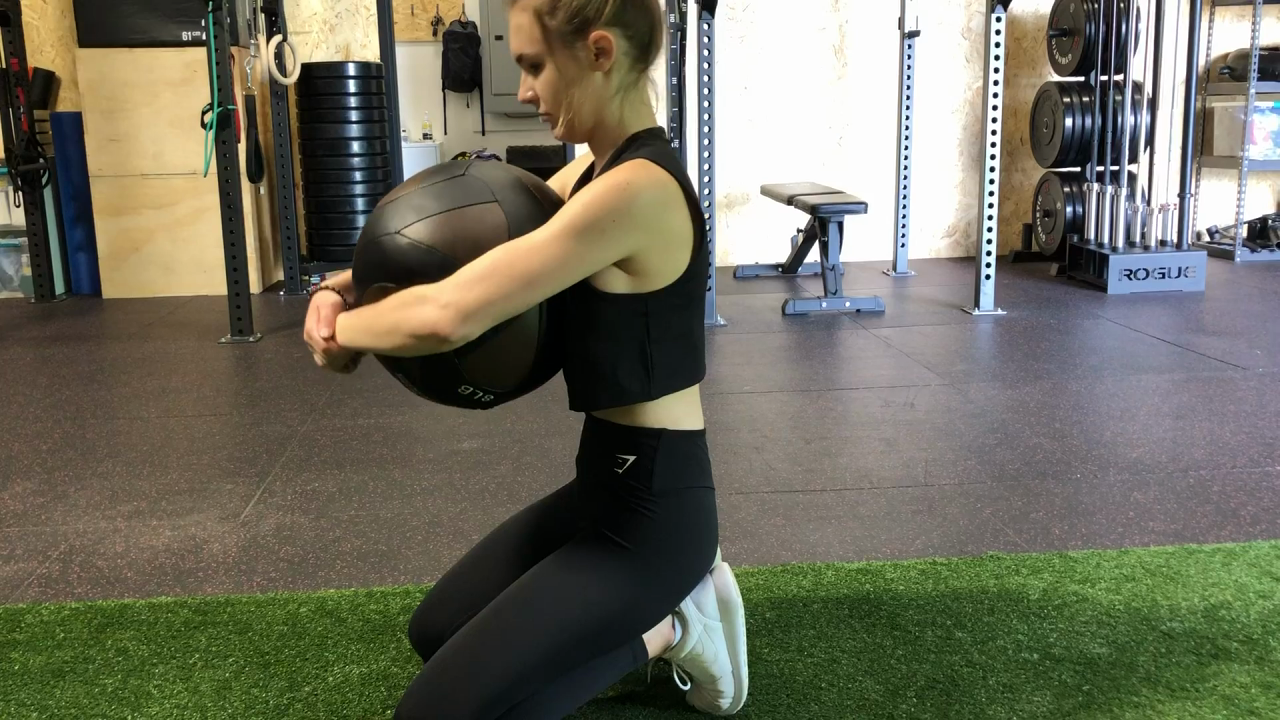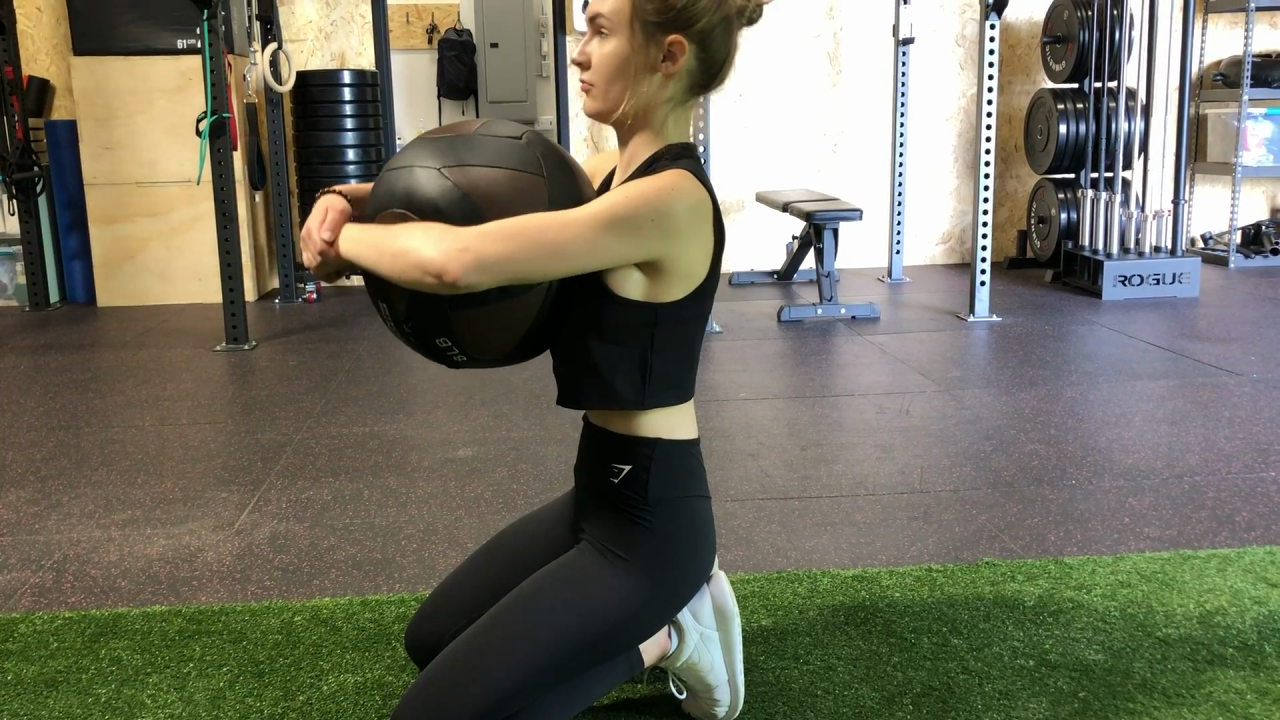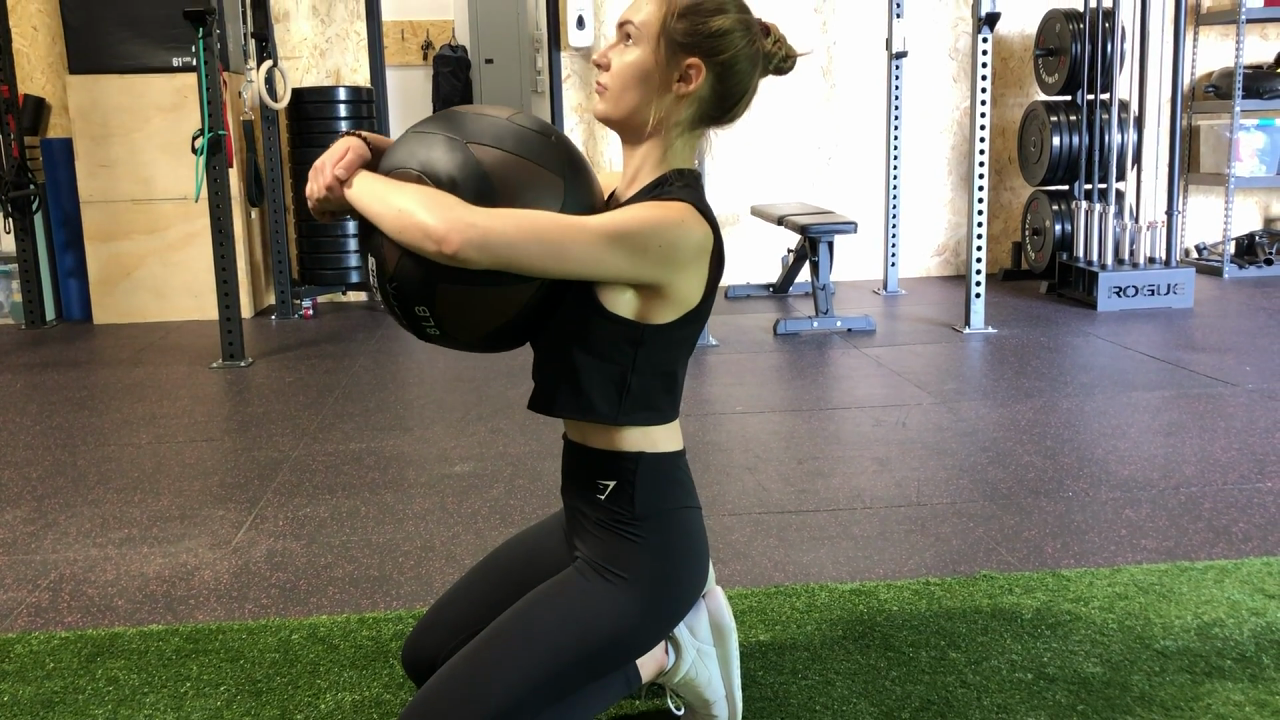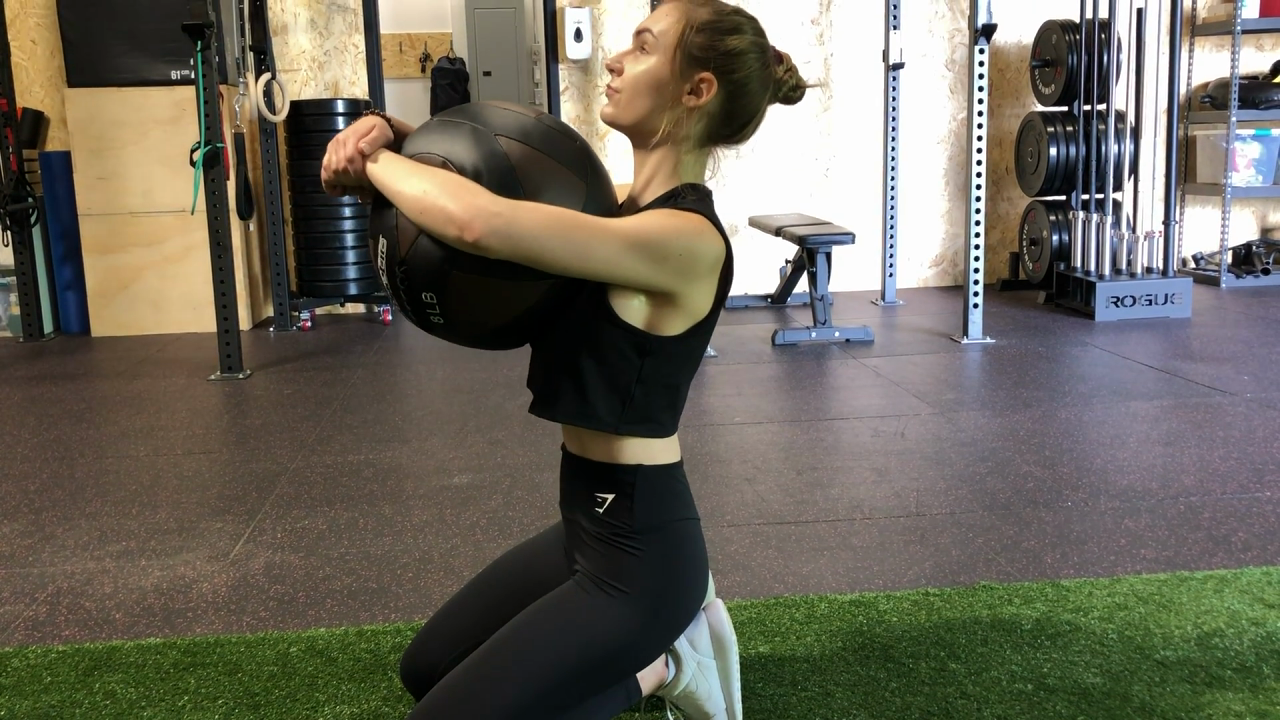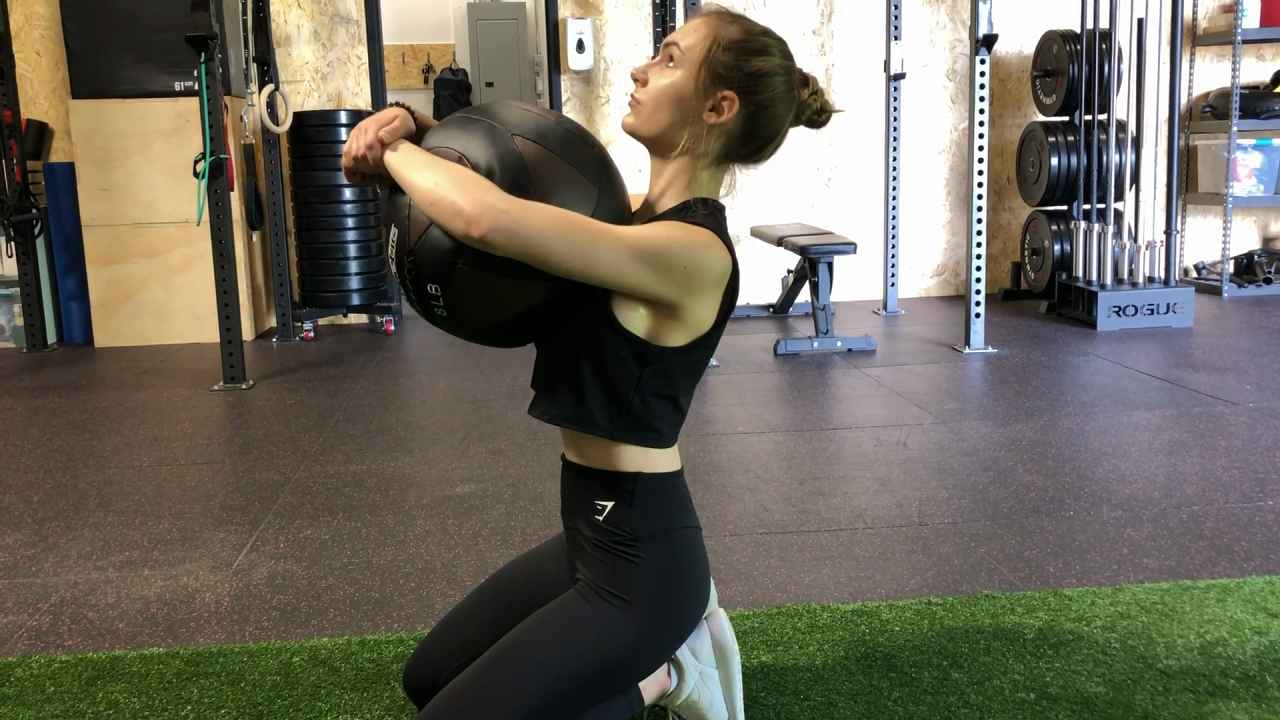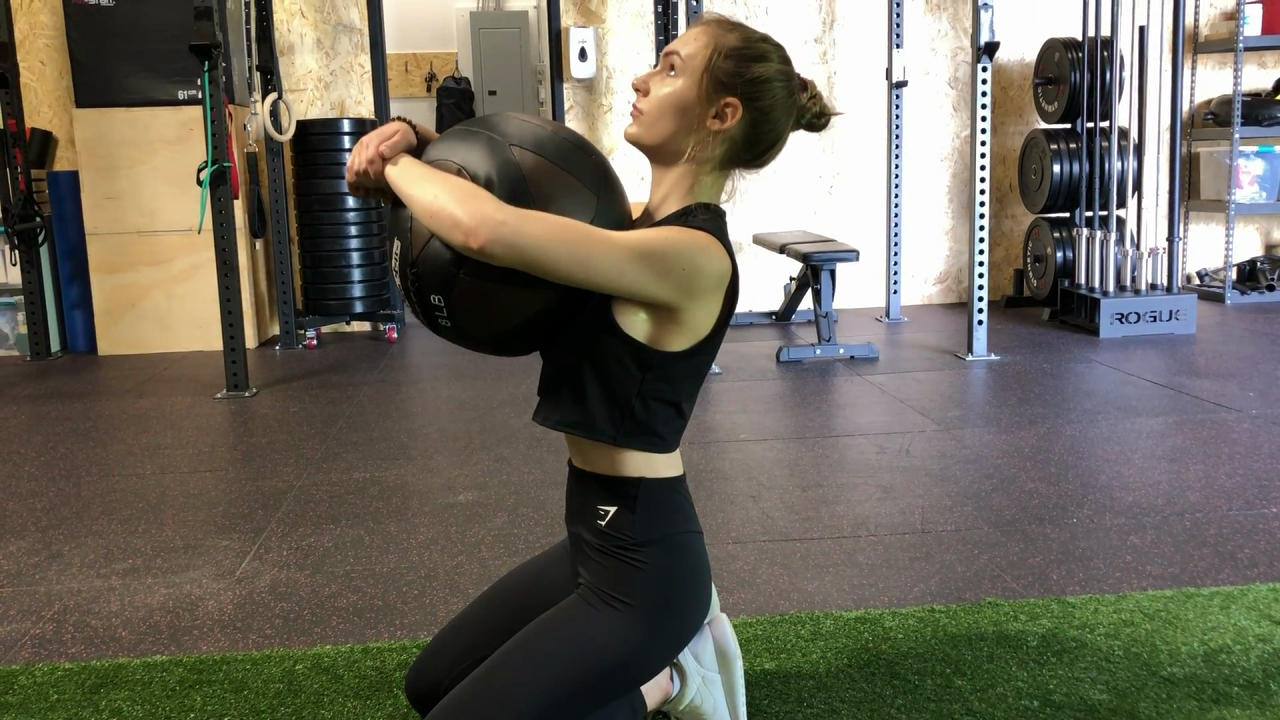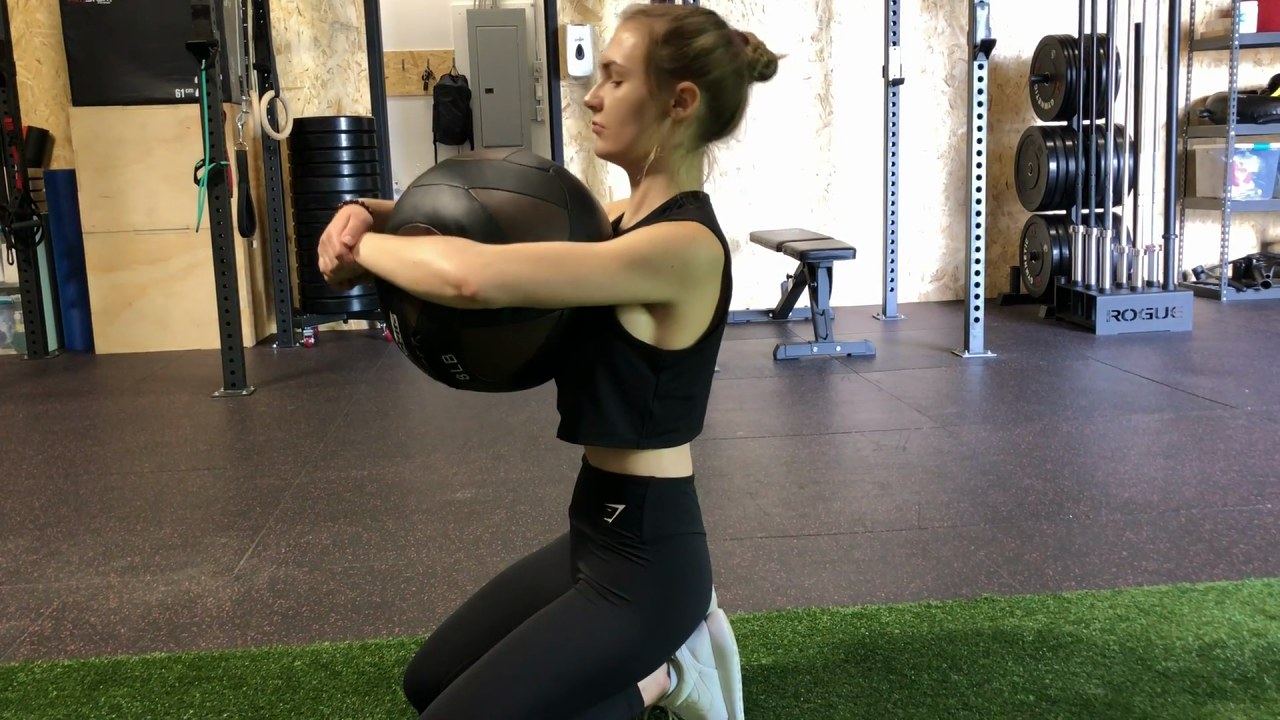
dt=0.7s
person 1, frame 1
left shoulder: (638, 188)
right shoulder: (599, 170)
left elbow: (449, 314)
left wrist: (343, 332)
right wrist: (344, 286)
left hip: (652, 508)
right hip: (608, 479)
right knee: (434, 631)
left ankle: (665, 628)
right ankle: (660, 607)
person 1, frame 2
left shoulder: (669, 198)
right shoulder: (617, 172)
left elbow: (456, 260)
left wrist: (344, 240)
right wrist: (349, 198)
left hip: (649, 517)
right hip: (604, 489)
right knee: (431, 640)
left ankle: (661, 637)
right ankle: (655, 616)
person 1, frame 3
left shoulder: (672, 225)
right shoulder: (626, 192)
left elbow: (457, 235)
left wrist: (353, 184)
right wrist: (367, 148)
left hip: (638, 537)
right hip: (596, 508)
right knee: (426, 656)
left ankle: (658, 653)
right ankle: (658, 629)
person 1, frame 4
left shoulder: (685, 237)
right shoulder: (632, 202)
left elbow: (479, 222)
left wrist: (375, 164)
right wrist: (388, 130)
left hip: (639, 549)
right hip: (596, 520)
right ankle: (659, 639)
person 1, frame 5
left shoulder: (692, 250)
right shoulder: (646, 215)
left elbow: (486, 219)
left wrist: (391, 152)
right wrist: (410, 123)
left hip: (639, 559)
right hip: (599, 530)
right ankle: (657, 656)
person 1, frame 6
left shoulder: (692, 254)
right shoulder: (650, 222)
left elbow: (485, 229)
right elbow: (509, 191)
left wrist: (393, 166)
right wrist: (413, 137)
left hip: (641, 562)
right hip: (602, 535)
right ankle: (660, 661)
person 1, frame 7
left shoulder: (684, 245)
right shoulder: (631, 218)
left elbow: (473, 277)
left wrist: (364, 248)
right wrist: (368, 213)
left hip: (646, 558)
right hip: (602, 531)
right ankle: (658, 655)
